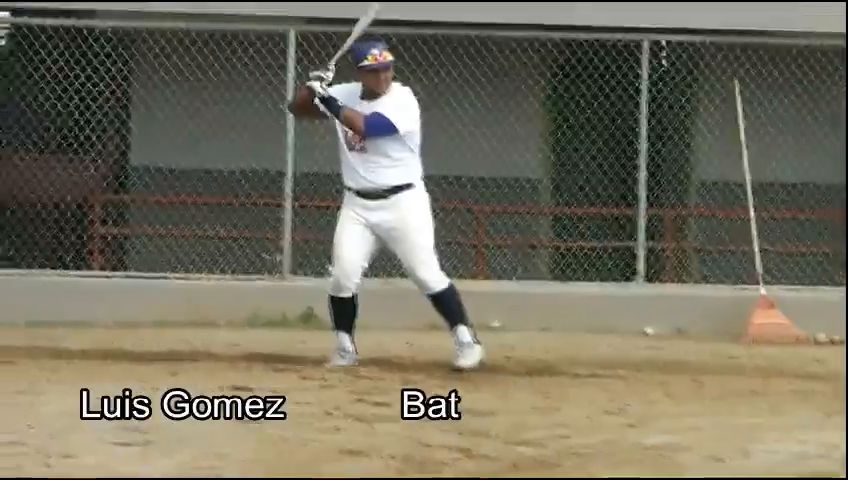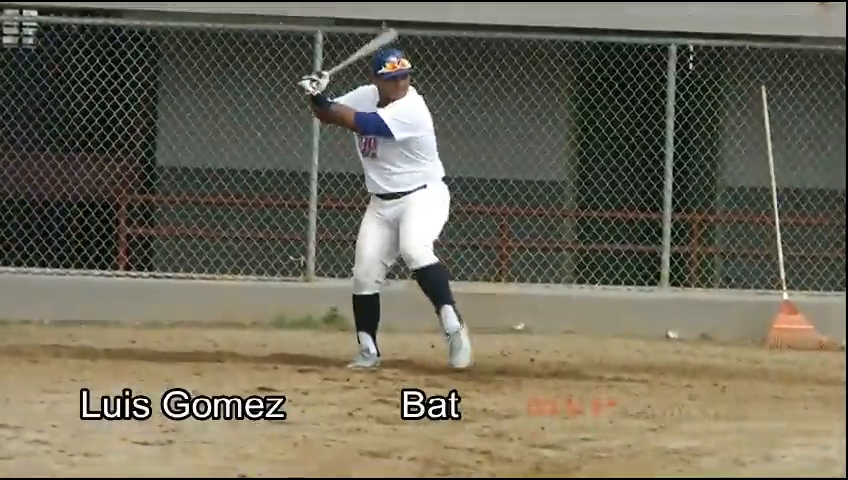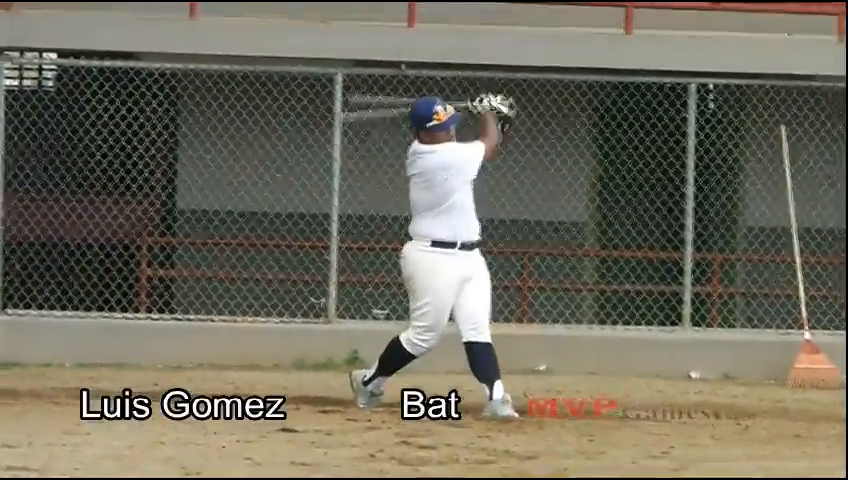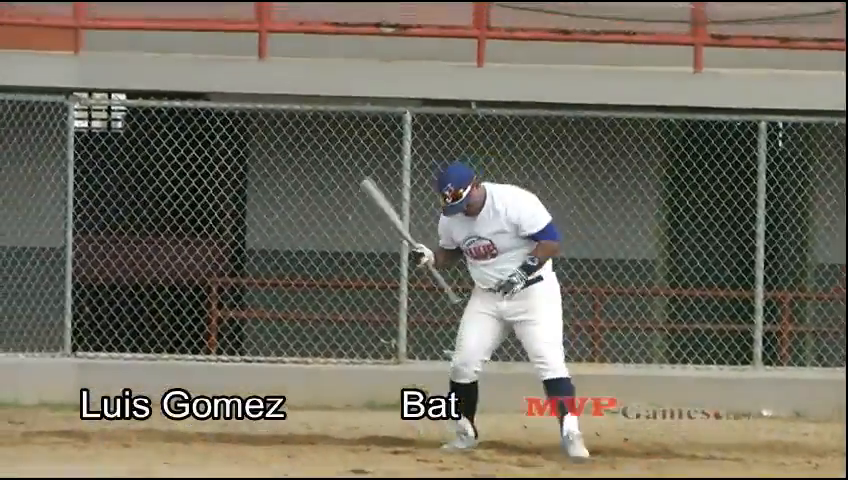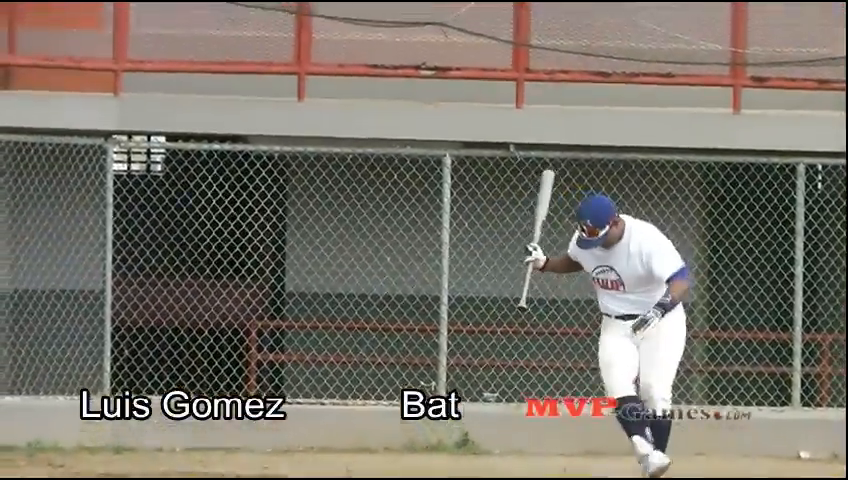
dt=1s
person 1, frame 1
left shoulder: (403, 100)
right shoulder: (345, 93)
left elbow: (365, 126)
right elbow: (298, 109)
left wrist: (327, 98)
right wrist: (313, 87)
left hip: (403, 201)
right hip: (358, 204)
left knee: (427, 274)
right knee: (343, 277)
left ankle: (467, 341)
right ankle: (345, 348)
person 1, frame 2
left shoulder: (410, 109)
right shoulder: (365, 96)
left elbow: (358, 123)
right elbow: (325, 115)
left wrist: (320, 99)
right wrist: (317, 89)
left hip: (424, 194)
right hip: (383, 202)
left knee: (415, 249)
right knee: (365, 273)
left ankle: (452, 324)
right ankle: (368, 351)
person 1, frame 3
left shoulder: (436, 150)
right shoulder: (439, 158)
left elbow: (477, 154)
right elbow: (487, 148)
left wrist: (491, 113)
right wrist: (489, 113)
left hip: (469, 255)
right hip: (432, 258)
left knee: (477, 328)
right knee: (423, 335)
left ankle: (496, 398)
right ankle: (369, 381)
person 1, frame 4
left shoulder: (514, 201)
right shoulder: (449, 219)
left elbow: (552, 238)
right elbow: (450, 254)
left wrist: (525, 272)
right wrist: (430, 257)
left hip: (534, 291)
right hip: (487, 296)
left knee: (549, 361)
right knee: (464, 363)
left ankle: (571, 434)
right ankle: (465, 431)
person 1, frame 5
left shoulder: (647, 240)
right shoulder: (585, 236)
left elbow: (681, 278)
right elbow: (574, 262)
left wrist: (657, 311)
right wrist: (544, 262)
left hip: (660, 322)
right hip: (616, 324)
left knee: (655, 391)
right knee: (618, 384)
right ankle: (650, 454)
